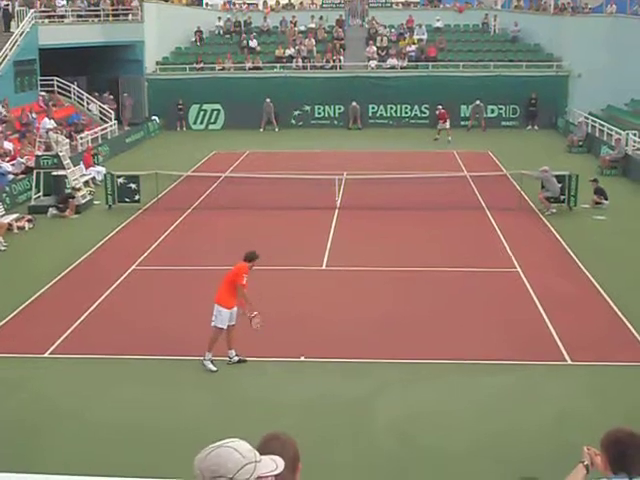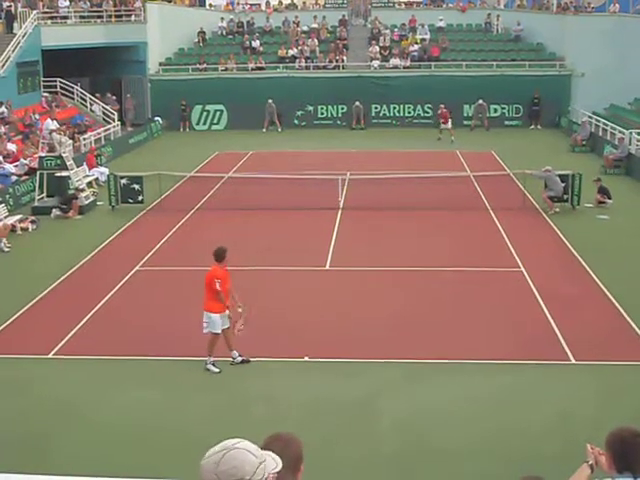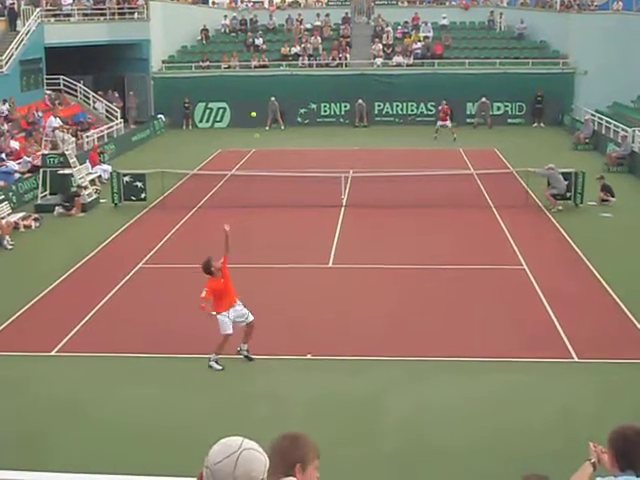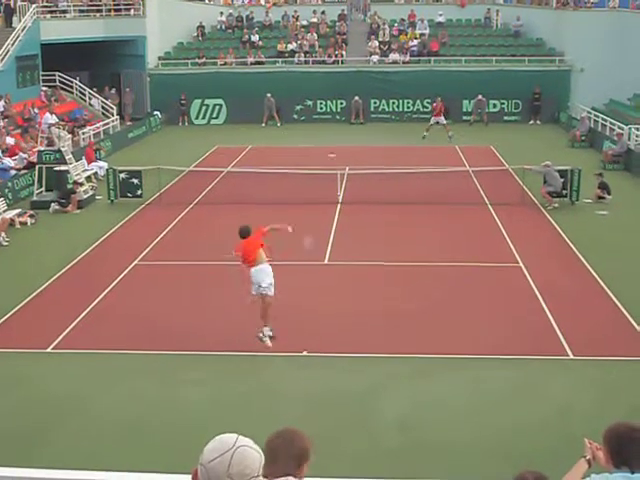
dt=0.7s
person 1, frame 1
left shoulder: (241, 268)
right shoulder: (243, 269)
left elbow: (241, 290)
right elbow: (239, 290)
left wrist: (248, 304)
right wrist: (244, 308)
left hip: (230, 303)
right hip: (223, 303)
left knee: (230, 328)
right knee: (218, 330)
left ankle: (232, 356)
right ankle: (207, 359)
person 1, frame 2
left shoulder: (223, 270)
right shoulder: (216, 274)
left elbow: (228, 289)
right elbow: (219, 294)
left wrist: (237, 304)
right wrist: (229, 308)
left hip: (222, 307)
right hip: (213, 309)
left knee: (227, 330)
right knee: (215, 334)
left ankle: (235, 357)
right ankle: (209, 362)
person 1, frame 3
left shoulder: (223, 269)
right shoulder: (210, 285)
left elbow: (226, 251)
right elbow: (202, 301)
left wrist: (227, 234)
right wrist: (209, 310)
left hip: (235, 305)
right hip: (223, 311)
left knee: (251, 324)
right knee: (227, 336)
left ankle: (243, 348)
right ankle: (213, 359)
person 1, frame 4
left shoulder: (239, 248)
right shoulder: (254, 237)
left elbow: (245, 263)
right elbow: (270, 228)
right wrist: (285, 227)
left hip: (254, 271)
right hip: (263, 268)
left knee: (265, 299)
right knee: (267, 299)
left ankle: (266, 330)
right ankle: (265, 331)
